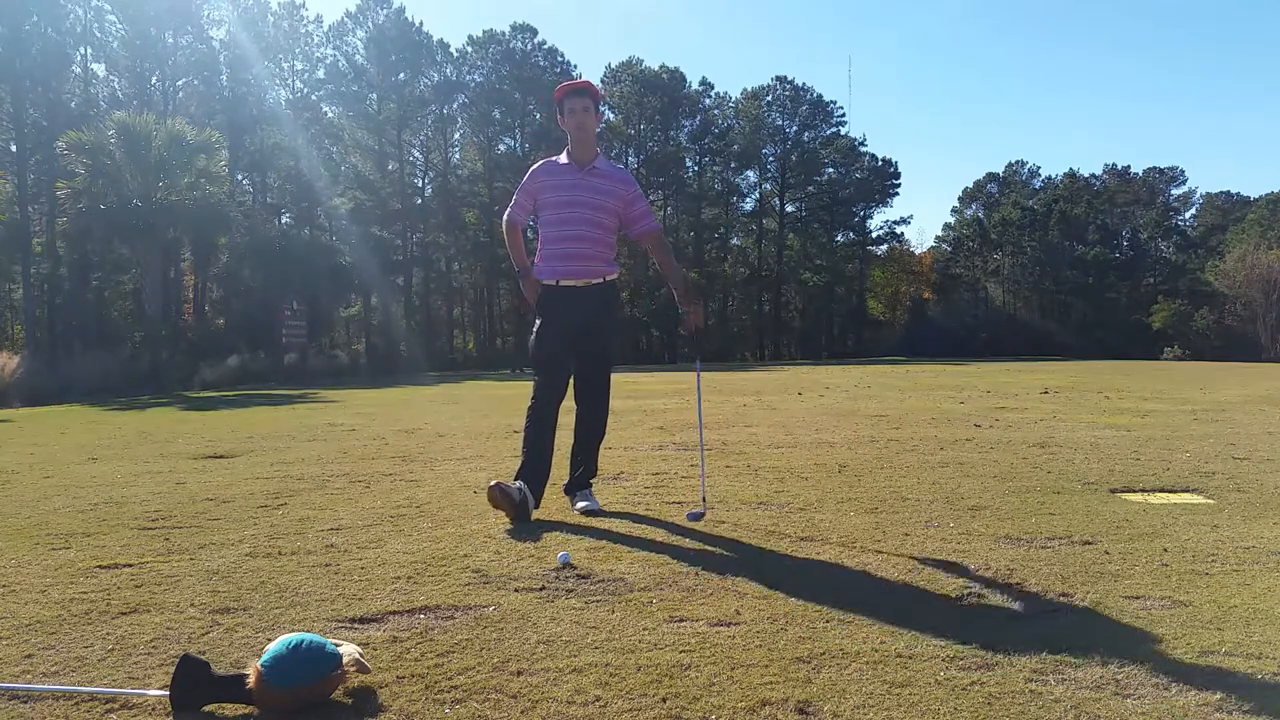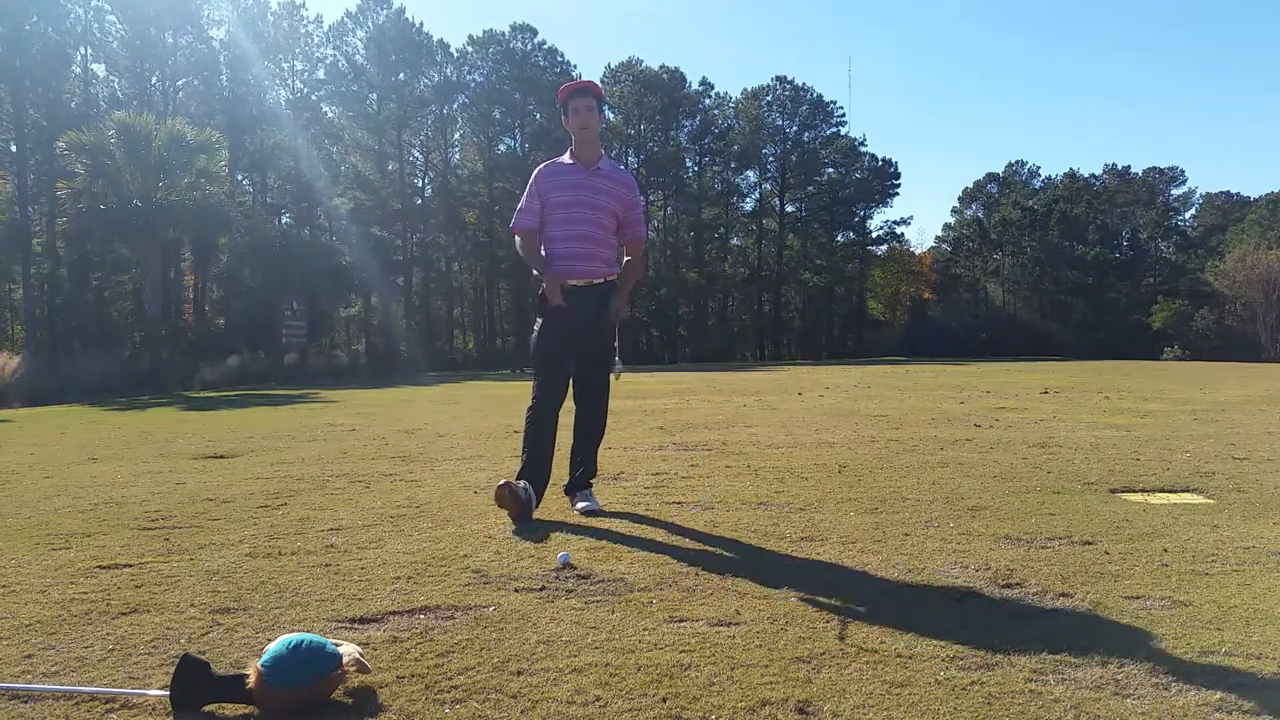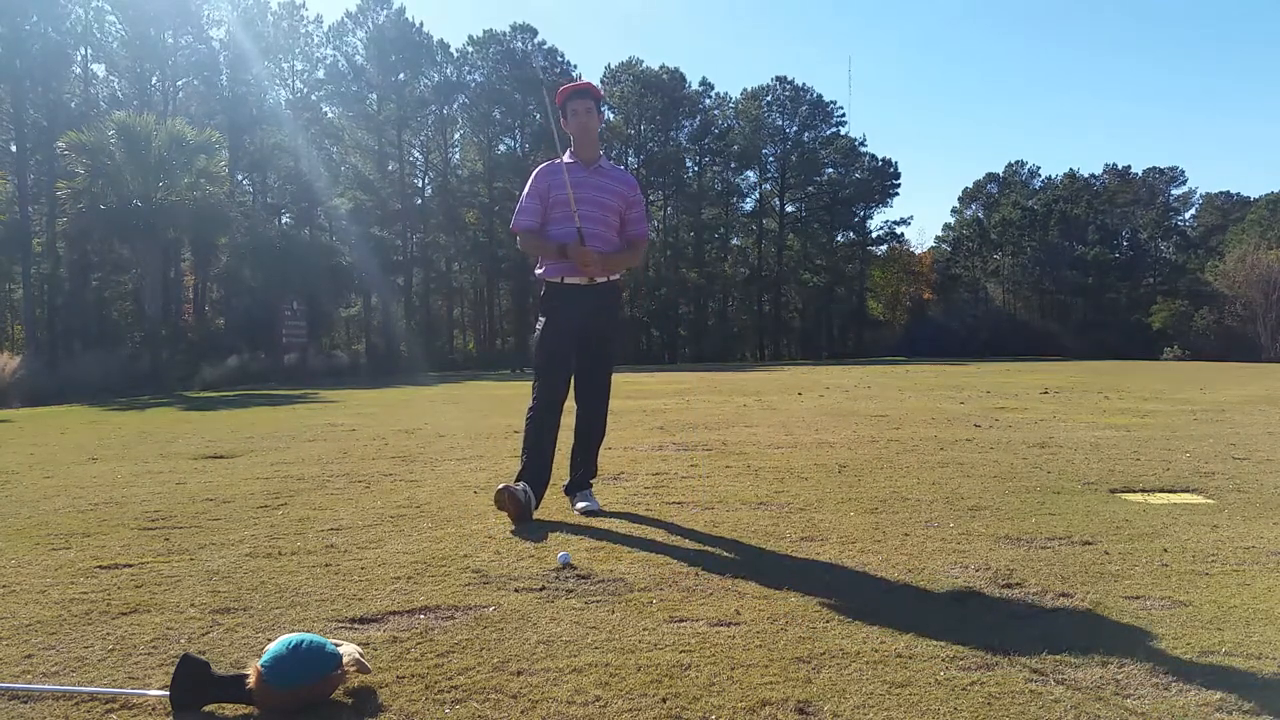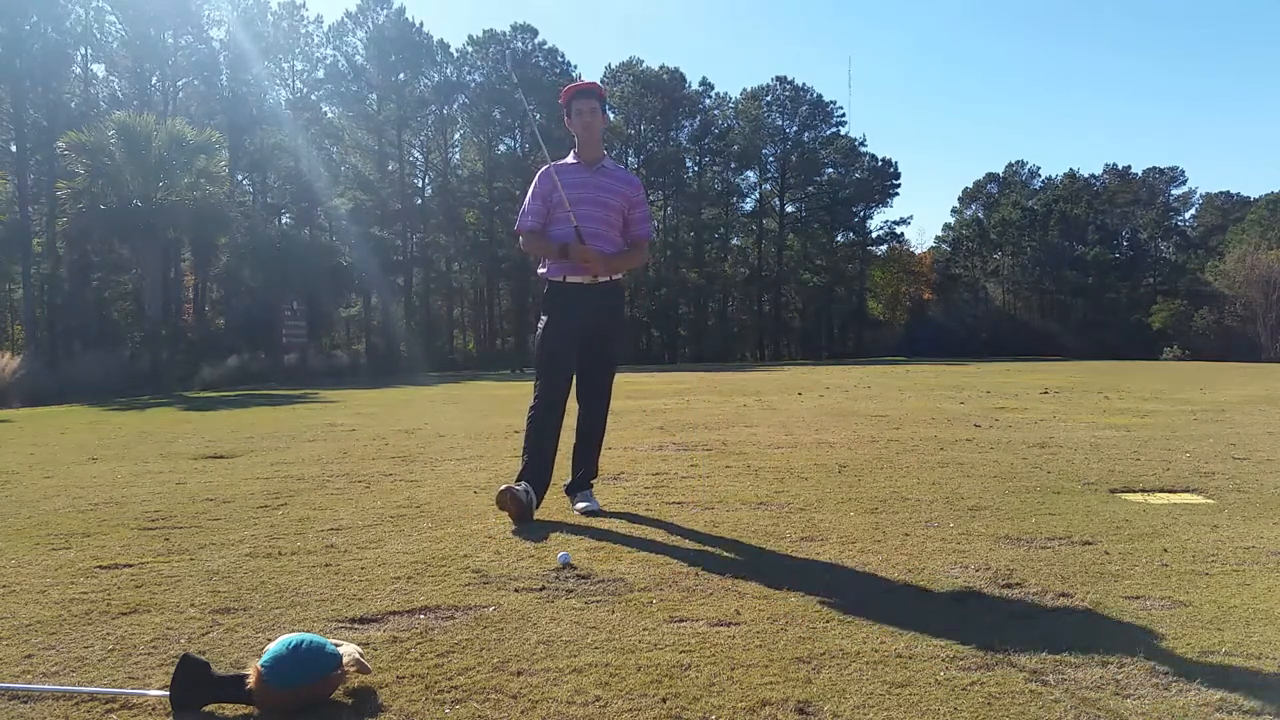
dt=0.5s
person 1, frame 1
left shoulder: (622, 181)
right shoulder: (542, 174)
left elbow: (653, 238)
right elbow: (512, 224)
left wrist: (682, 291)
right wrist: (525, 274)
left hip: (599, 298)
right hip: (552, 297)
left knee: (594, 397)
right knee: (545, 394)
left ankle: (581, 484)
right ankle: (527, 488)
person 1, frame 2
left shoulder: (623, 182)
right shoulder: (546, 175)
left elbow: (634, 250)
right elbow: (524, 236)
left wrist: (622, 294)
right wrist: (546, 272)
left hip: (601, 300)
right hip: (556, 299)
left knee: (593, 397)
right knee: (546, 394)
left ankle: (581, 485)
right ankle: (529, 486)
person 1, frame 3
left shoulder: (624, 182)
right shoulder: (546, 175)
left elbow: (637, 250)
right elbow: (525, 238)
left wrist: (602, 260)
right wrist: (565, 251)
left hip: (603, 297)
right hip: (558, 295)
left knee: (594, 397)
right knee: (547, 393)
left ankle: (581, 485)
right ankle: (529, 486)
person 1, frame 4
left shoulder: (628, 183)
right shoulder: (550, 176)
left elbow: (640, 251)
right elbow: (528, 239)
left wrist: (605, 262)
right wrist: (566, 251)
left hip: (606, 297)
right hip: (561, 294)
left knee: (596, 396)
right knee: (549, 392)
left ankle: (582, 485)
right ankle: (529, 486)
